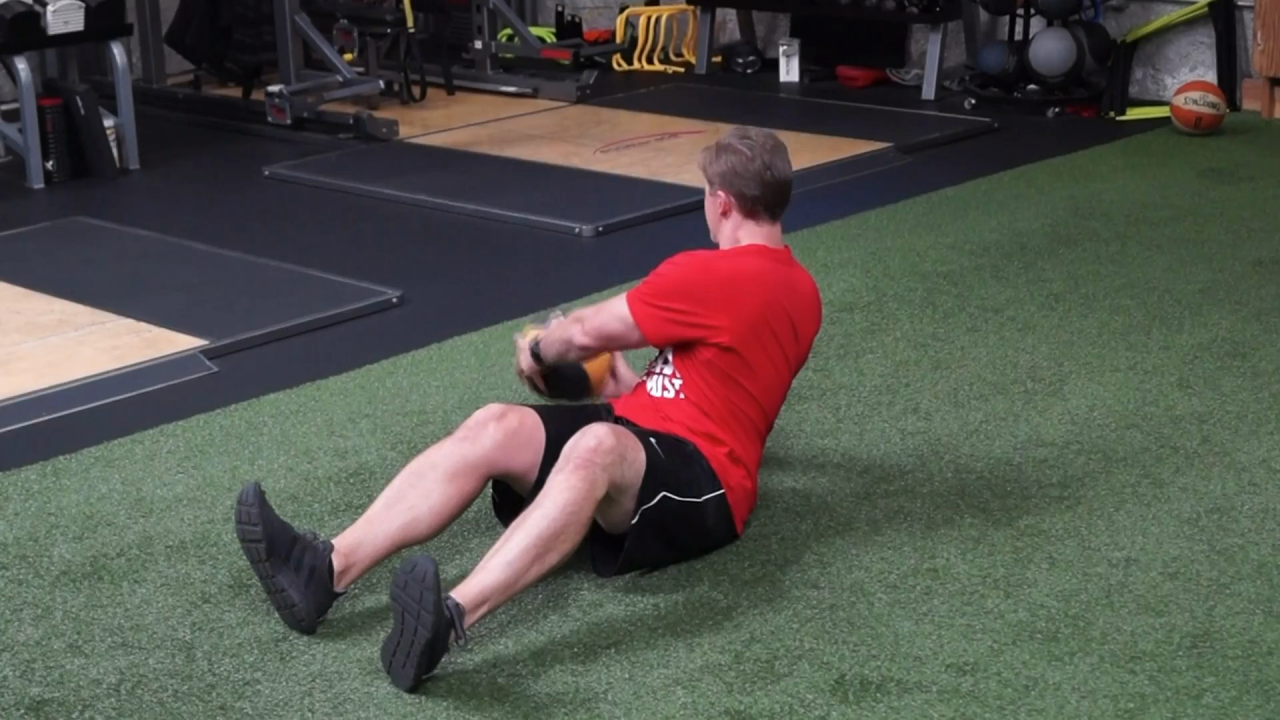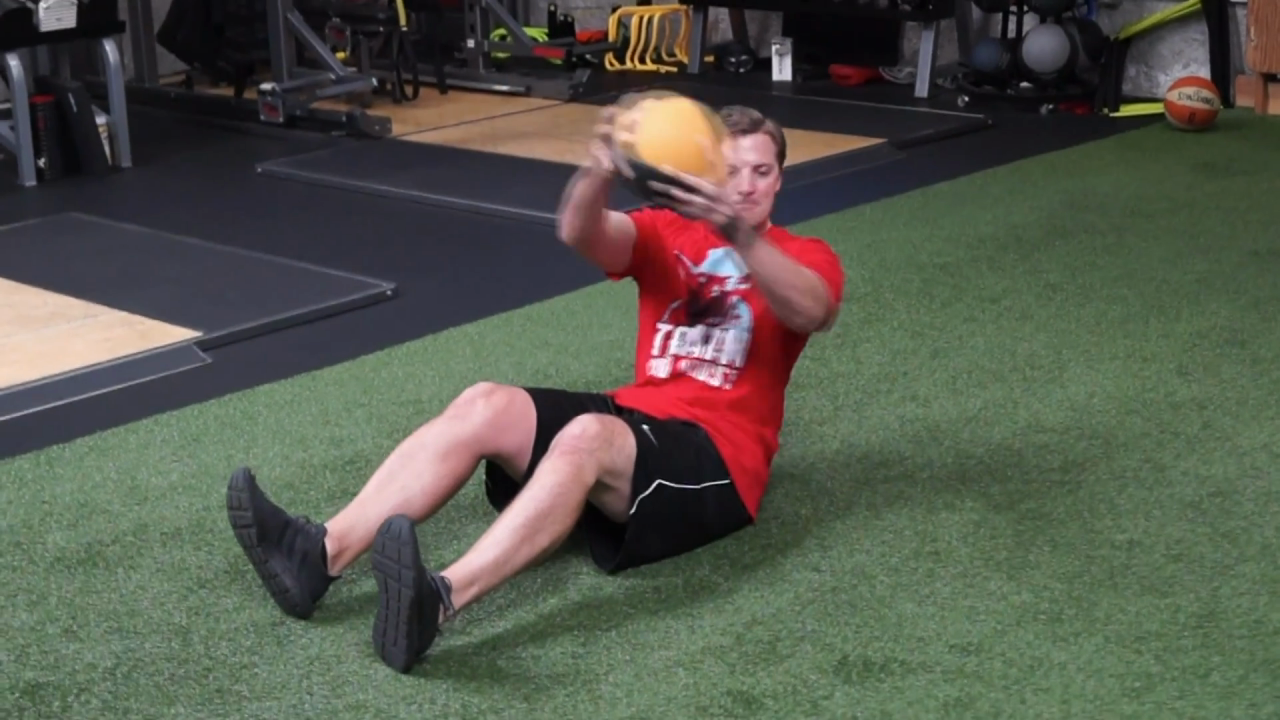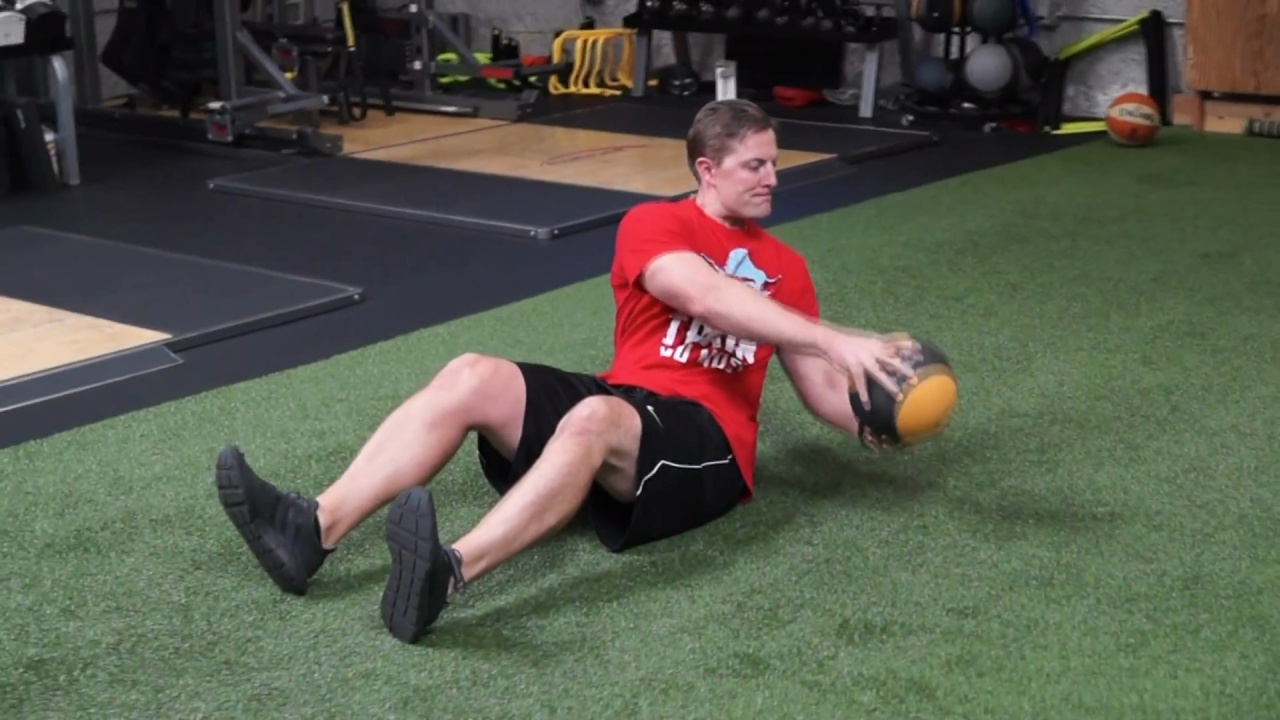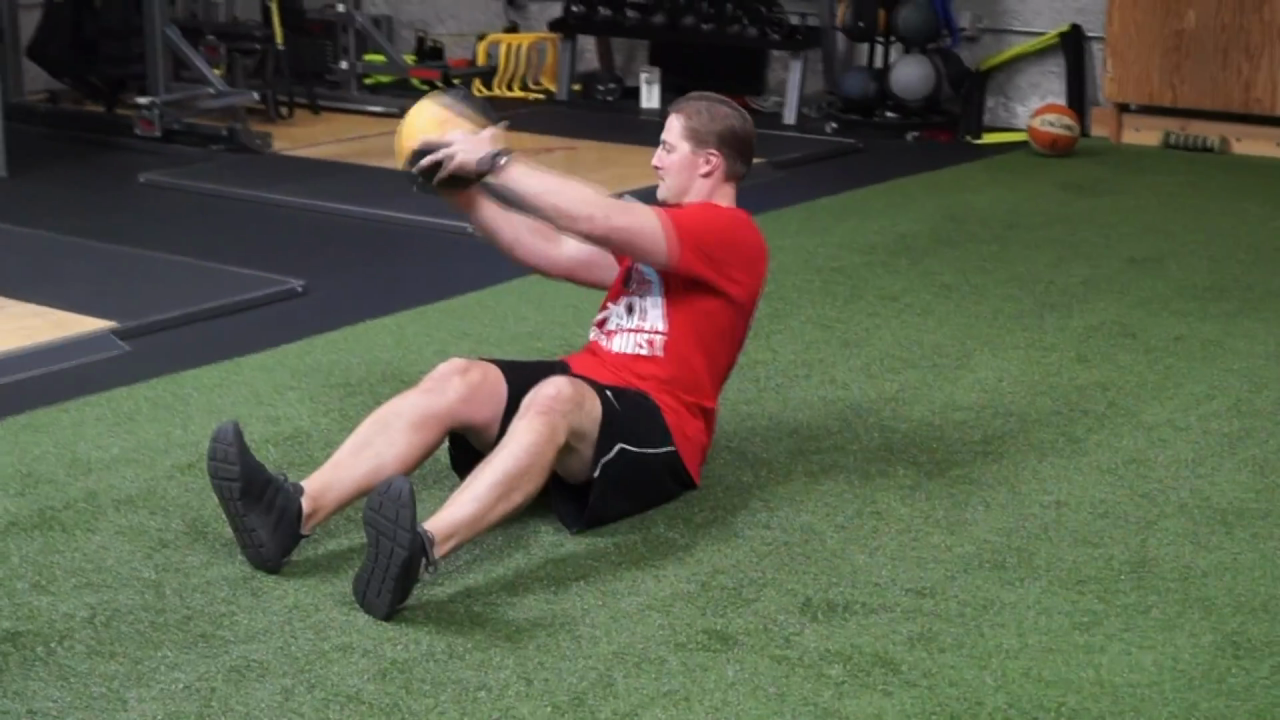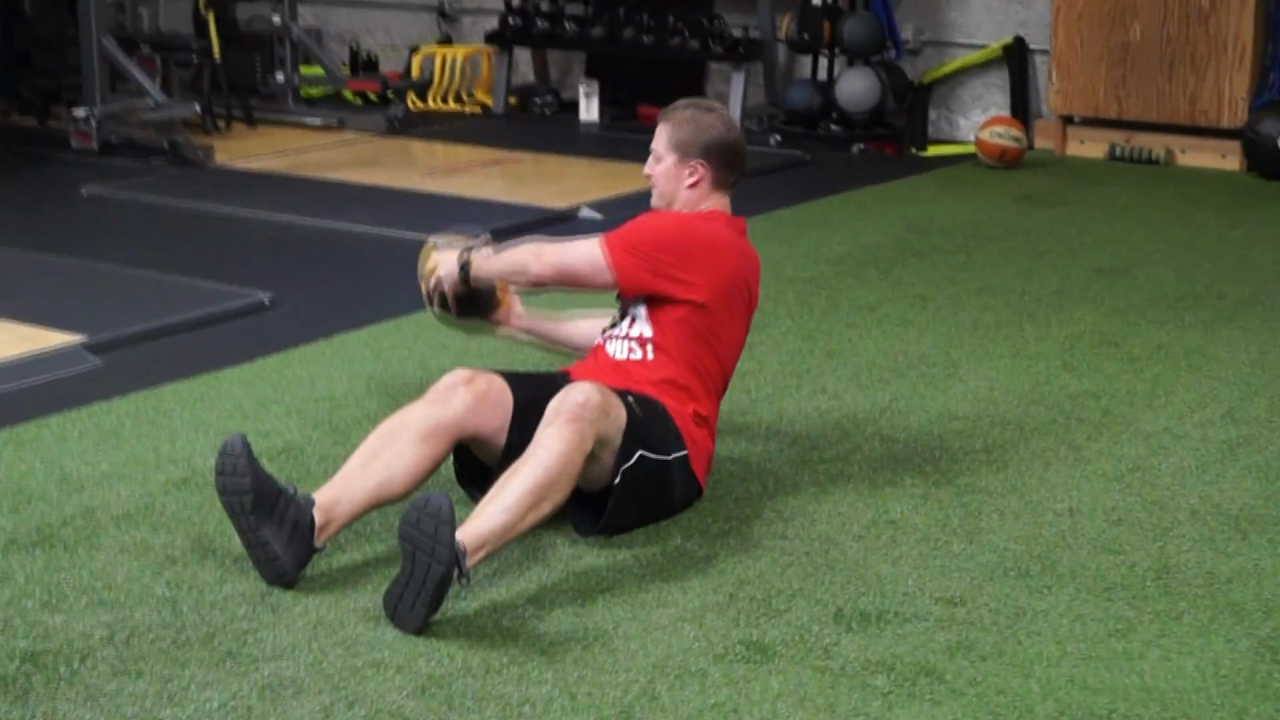
dt=1s
person 1, frame 1
left shoulder: (715, 274)
right shoulder: (798, 290)
left elbow: (584, 334)
left wrist: (539, 346)
right wrist: (619, 374)
left hip: (701, 479)
left knee: (596, 446)
right knee: (496, 425)
left ankle: (450, 619)
right ankle: (328, 567)
person 1, frame 2
left shoulder: (807, 257)
right shoulder: (661, 235)
left elbow: (810, 313)
right elbow: (579, 234)
left wrist: (741, 234)
right wrist: (600, 173)
left hip: (716, 459)
right hip: (634, 420)
left knee: (587, 438)
right knee: (486, 405)
left ankle: (437, 602)
right ankle: (321, 553)
person 1, frame 3
left shoulder: (787, 268)
right shoulder: (654, 224)
left elbow: (816, 388)
right elbow: (704, 297)
left wrist: (868, 417)
right wrist: (832, 338)
left hip: (709, 438)
right hip: (621, 397)
left knee: (594, 418)
right knee: (471, 375)
left ankle: (447, 575)
right ankle: (315, 527)
person 1, frame 4
left shoulder: (726, 234)
right shoulder: (671, 235)
left elbow: (592, 216)
right elbow: (568, 257)
left wrist: (495, 162)
right wrist: (476, 201)
left hip: (657, 430)
left knee: (555, 396)
right knee: (457, 379)
left ankle: (422, 550)
right ankle: (297, 509)
person 1, frame 5
left shoulder: (696, 237)
right shoulder: (696, 243)
left elbow: (546, 265)
left wrist: (466, 265)
right wrist: (523, 321)
left hip: (661, 435)
left knee: (580, 402)
right knee: (463, 389)
left ankle: (452, 558)
right ankle: (308, 523)
